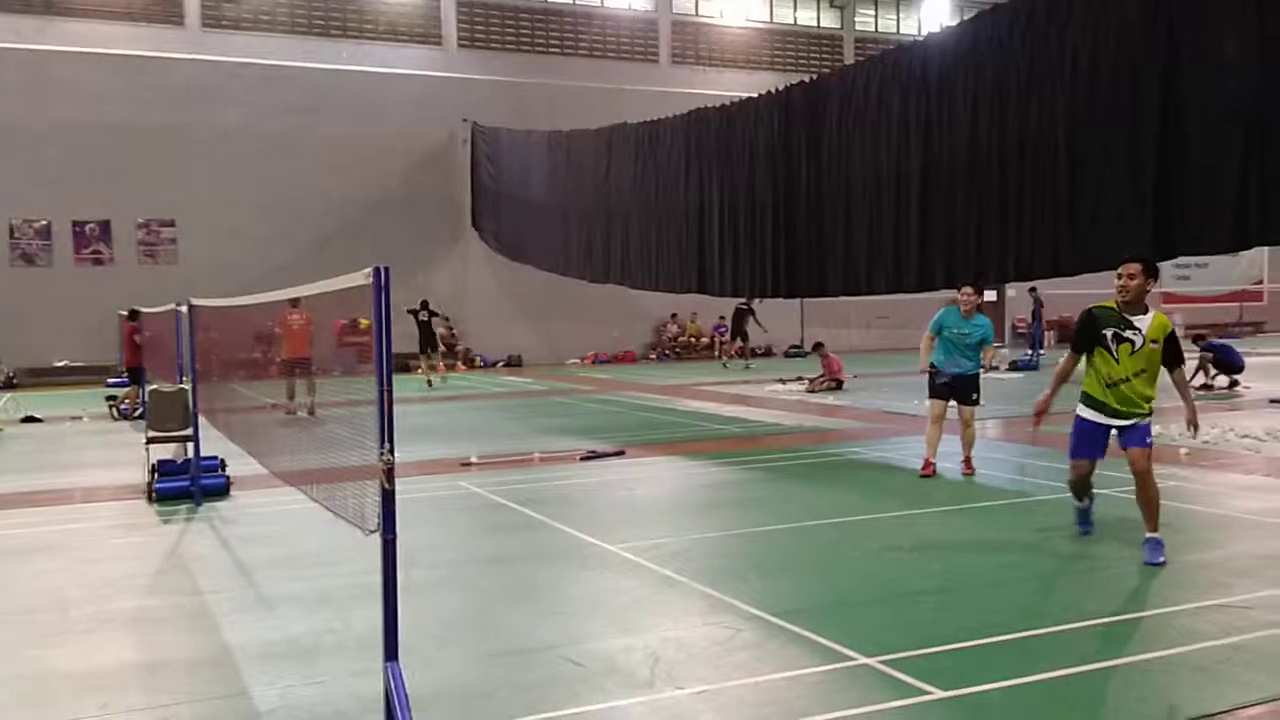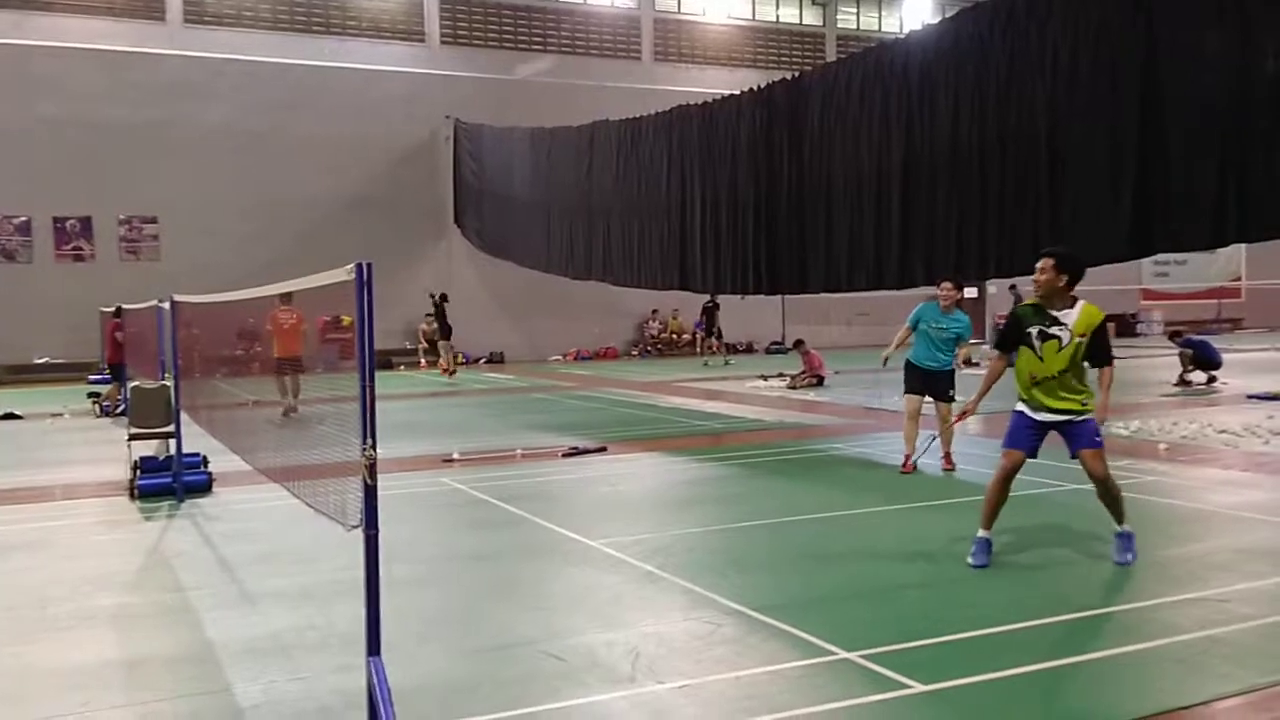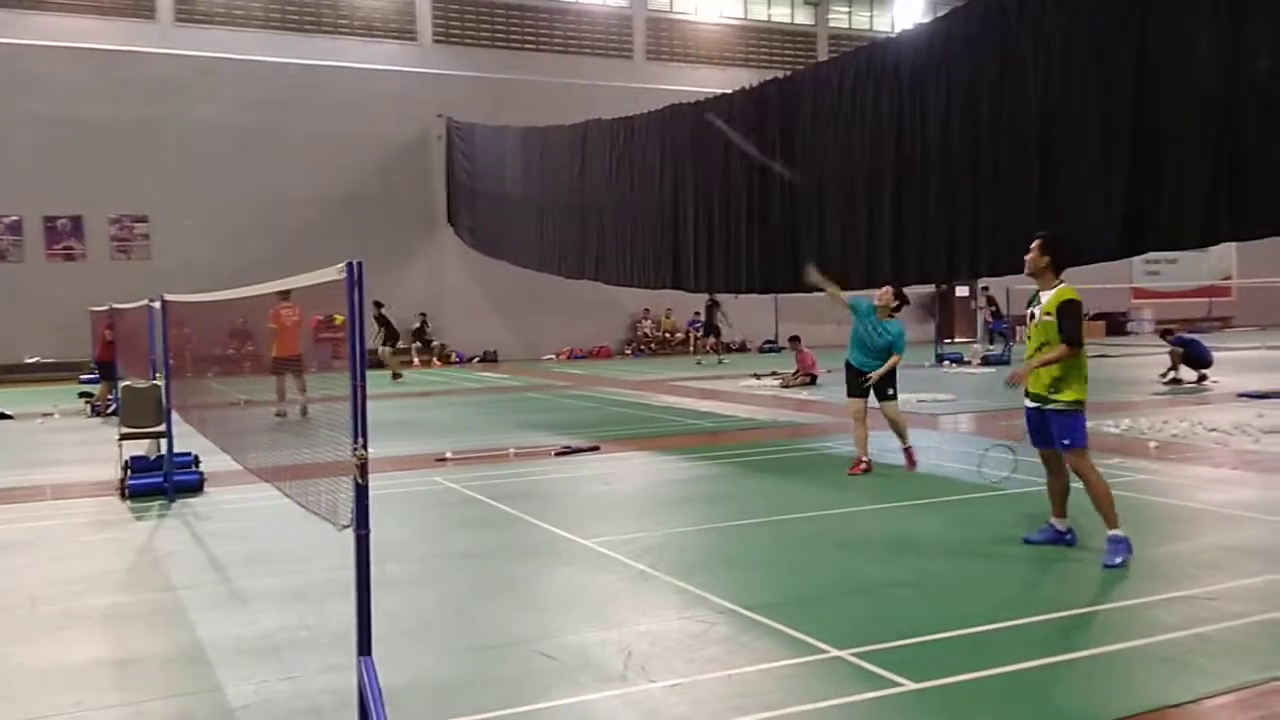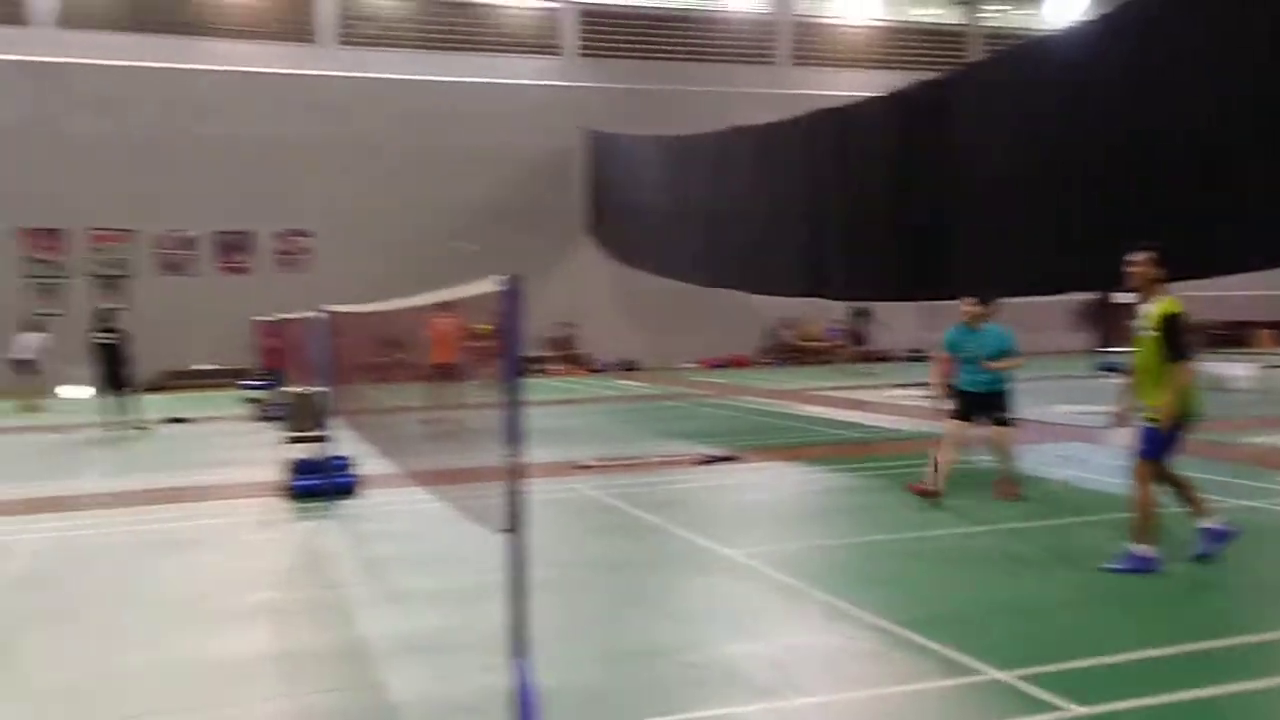
dt=0.7s
person 1, frame 1
left shoulder: (1162, 326)
right shoulder: (1095, 315)
left elbow: (1175, 367)
right elbow: (1073, 357)
left wrist: (1189, 405)
right wrist: (1049, 395)
left hip: (1136, 412)
right hip: (1094, 408)
left knee: (1142, 468)
right knee: (1079, 473)
left ankle: (1153, 538)
right ankle: (1083, 502)
person 1, frame 2
left shoulder: (1092, 318)
right shoulder: (1024, 314)
left elbow: (1104, 364)
right elbow: (1001, 357)
left wrist: (1103, 398)
right wrist: (978, 398)
left hip: (1076, 410)
right hip: (1031, 407)
left knee: (1098, 472)
right knee: (1006, 469)
left ankle: (1123, 530)
right ankle: (983, 538)
person 1, frame 3
left shoulder: (1067, 299)
right shoulder: (1035, 299)
left elbow: (1071, 347)
left wrist: (1029, 366)
left hip: (1064, 399)
right hip: (1037, 397)
left knee: (1079, 465)
right knee: (1051, 462)
left ankle: (1116, 538)
right ankle: (1060, 527)
person 1, frame 4
left shoulder: (1170, 312)
right shoulder: (1145, 310)
left elbow: (1181, 362)
left wrist: (1169, 405)
right wrist: (1128, 398)
left hip: (1166, 410)
right hip: (1155, 408)
left knee: (1143, 475)
right knee: (1157, 472)
left ankle: (1141, 551)
right ankle: (1213, 525)
person 2, frame 1
left shoulder: (984, 324)
right shoulder: (945, 314)
left elbow: (989, 350)
right elbow: (928, 338)
left wrist: (986, 360)
right wrist: (923, 359)
left hip: (968, 376)
right hip: (941, 372)
left knee: (967, 420)
right knee: (935, 416)
left ankle: (967, 460)
right ankle: (929, 461)
person 2, frame 2
left shoulder: (963, 321)
right shoulder: (925, 308)
left elbow: (963, 347)
right elbow: (907, 329)
left wrist: (960, 359)
right wrist: (892, 348)
left hip: (943, 371)
right hip: (916, 366)
left knee: (944, 415)
right knee: (911, 412)
left ankle: (947, 455)
right ankle: (909, 457)
person 2, frame 3
left shoulder: (896, 329)
right shoulder: (864, 307)
left elbow: (896, 357)
right elbow: (838, 297)
left wrist: (880, 372)
right wrist: (818, 279)
left hip: (883, 372)
right hip: (855, 368)
left knee: (892, 414)
right knee: (858, 414)
left ankle: (906, 447)
right ankle: (863, 458)
person 2, frame 4
left shoulder: (999, 334)
right shoulder: (956, 333)
left elbow: (1015, 361)
right elbow: (944, 361)
left wrist: (998, 365)
right wrist: (940, 383)
left hip: (993, 393)
right hip: (965, 392)
left knee: (1001, 442)
right knee: (951, 438)
left ankle: (1008, 481)
right ankle: (935, 485)
